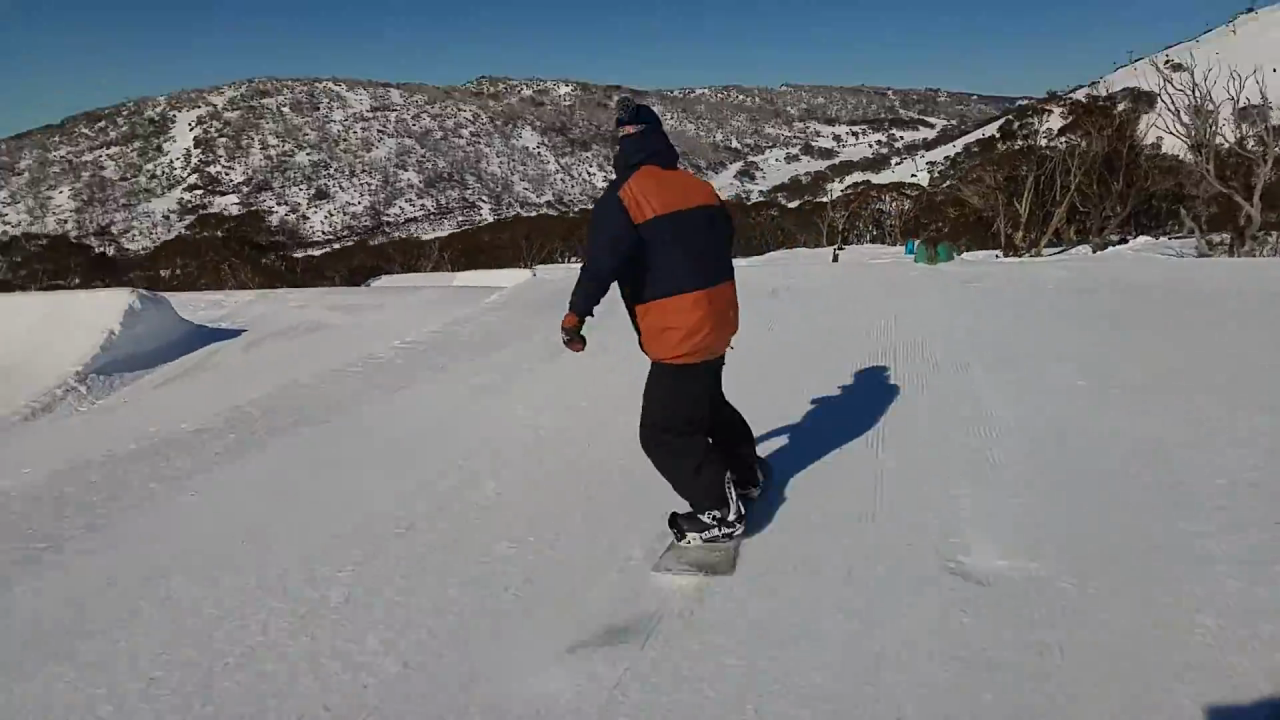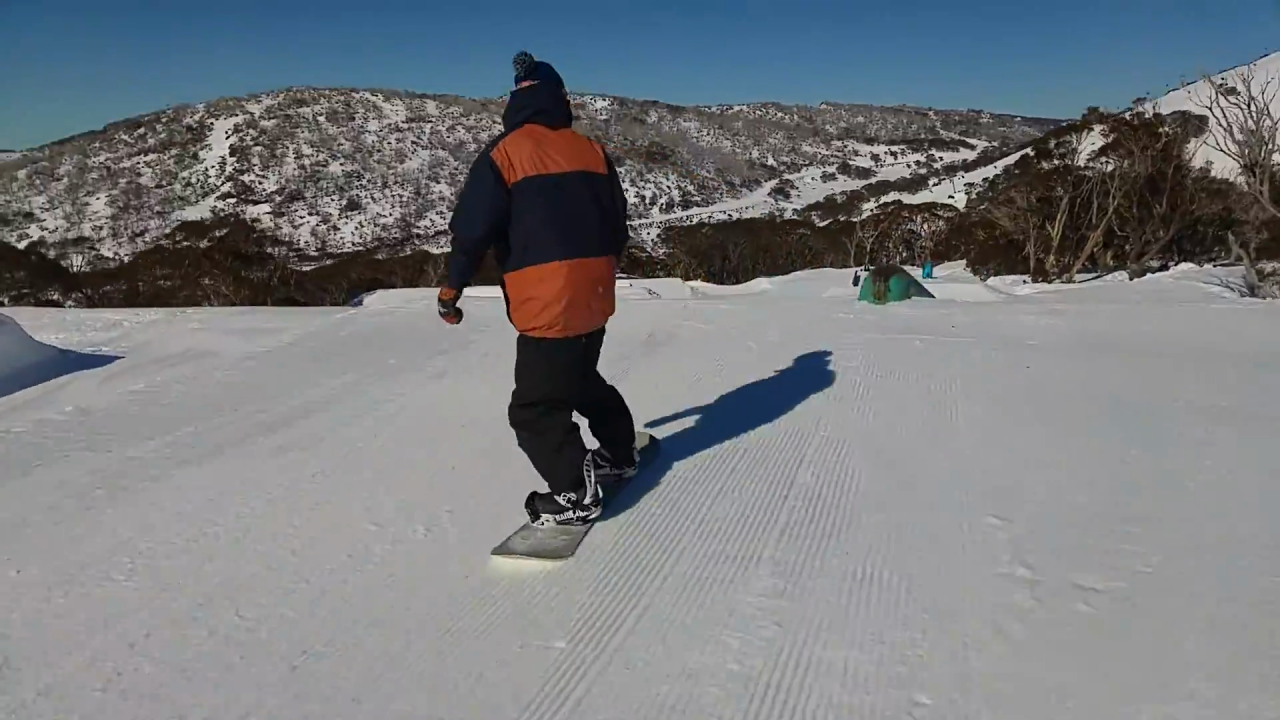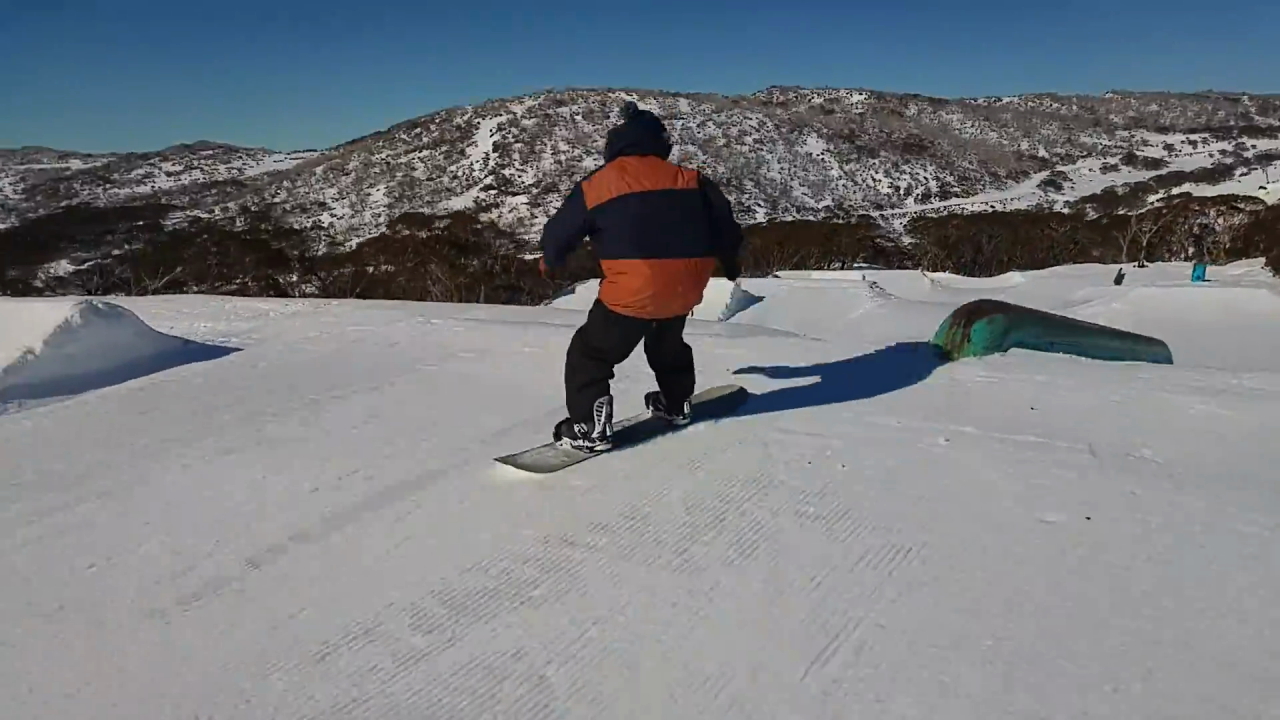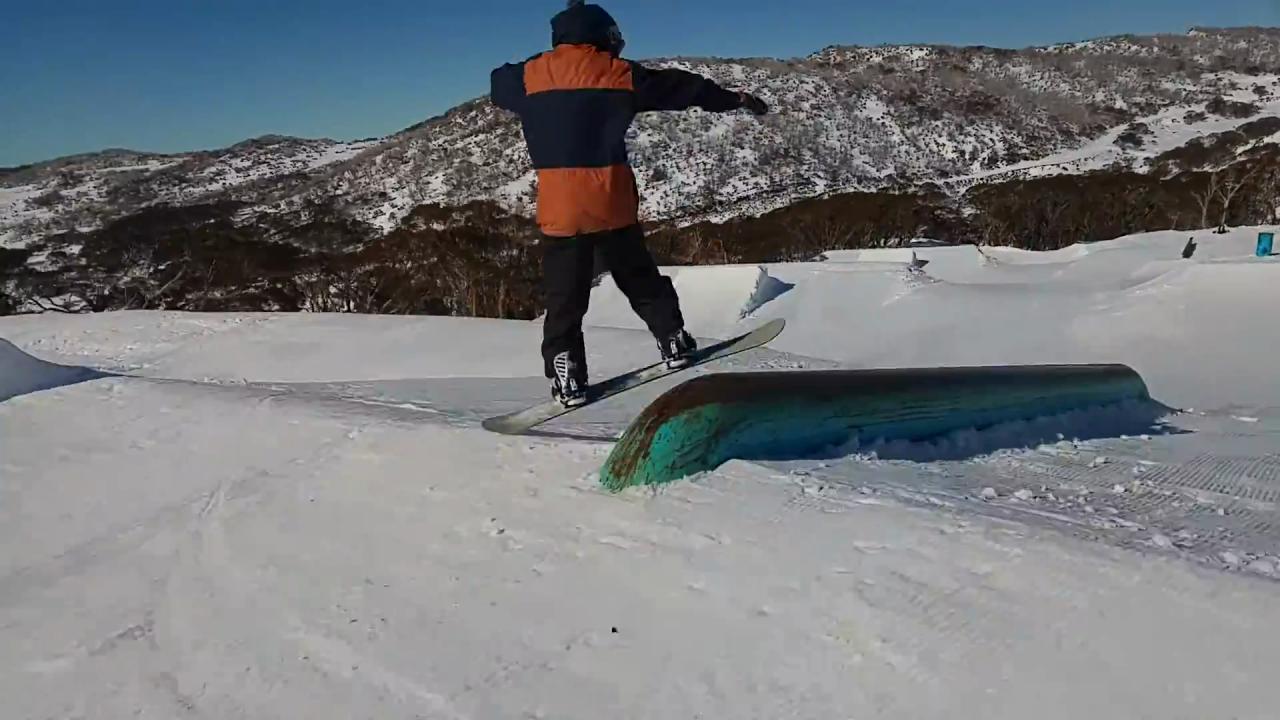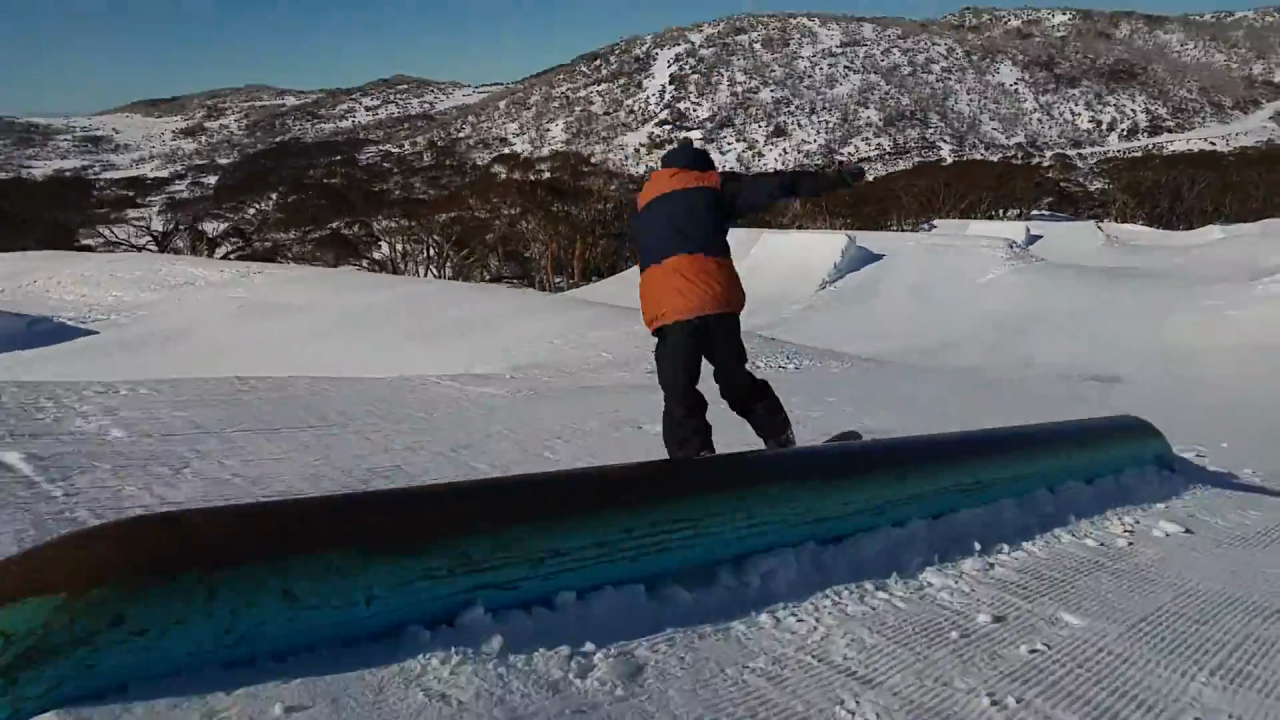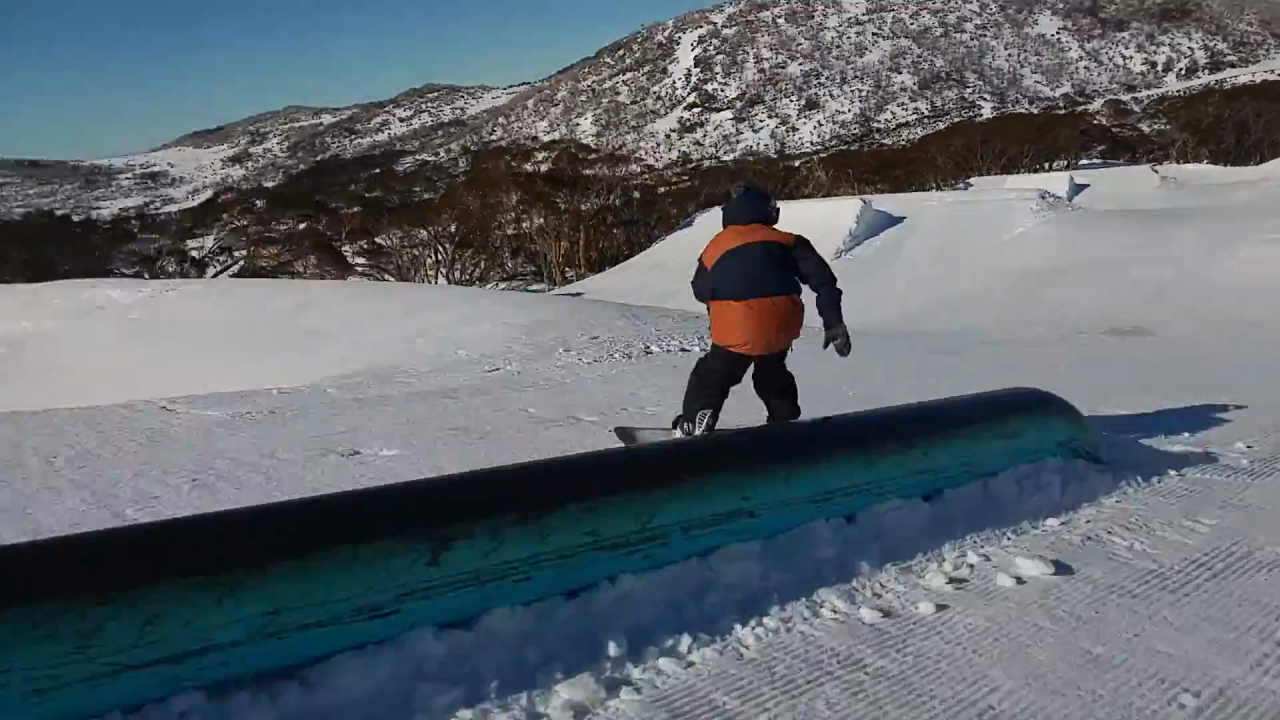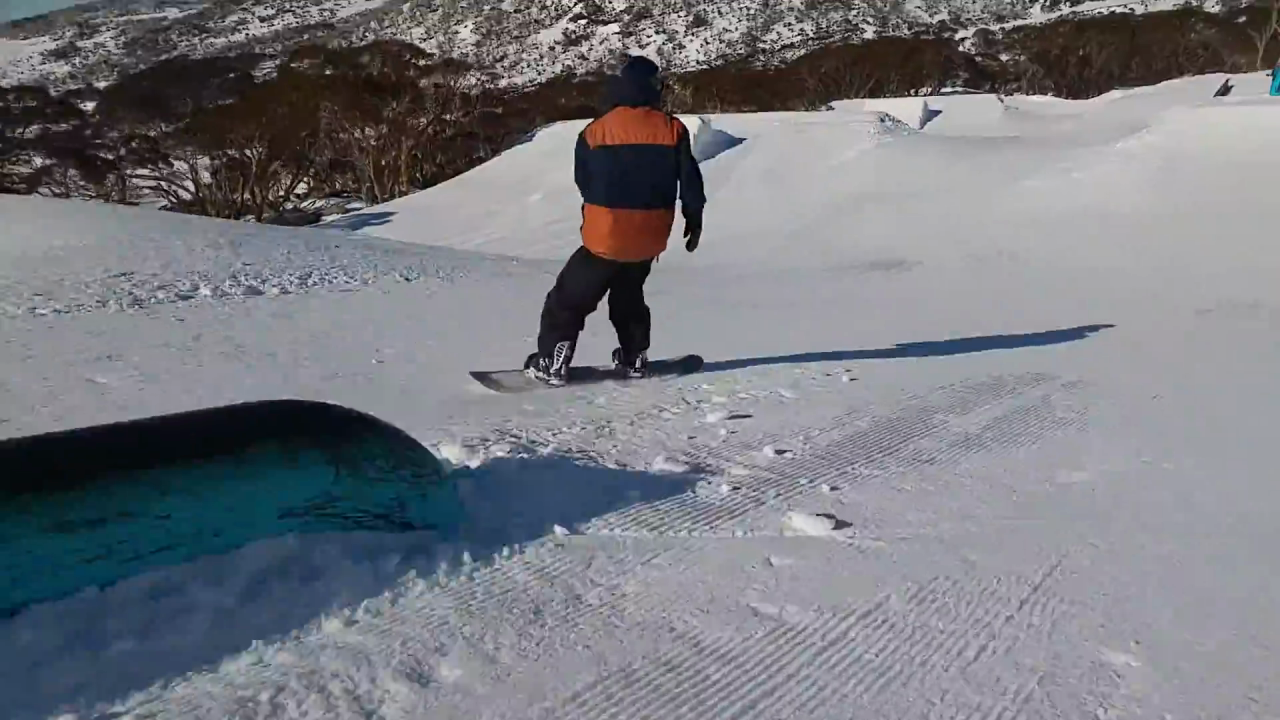
dt=0.5s
person 1, frame 1
left shoulder: (626, 194)
right shoulder: (699, 187)
left elbow: (602, 263)
left wrist: (575, 315)
left hip: (679, 332)
right hip: (718, 320)
left knee: (668, 432)
right knee: (707, 403)
left ankle: (719, 512)
right ankle: (742, 475)
person 1, frame 2
left shoulder: (503, 154)
right shoulder: (593, 151)
left elbow: (473, 228)
right elbow: (616, 224)
left wrist: (452, 285)
left hip: (546, 302)
right hip: (594, 295)
left knee: (535, 409)
right knee: (582, 380)
left ankle: (575, 494)
right ankle: (621, 451)
person 1, frame 3
left shoulder: (596, 185)
right shoulder: (688, 177)
left elbow: (556, 237)
right elbow: (723, 224)
left wrist: (549, 261)
right wrist: (729, 260)
left hip: (632, 288)
right hip: (686, 285)
left knee: (589, 355)
right knee: (667, 344)
left ankle: (589, 427)
right ankle: (677, 402)
person 1, frame 4
left shoulder: (531, 73)
right shoulder: (619, 73)
left elbow: (501, 86)
right elbow: (683, 86)
right wrist: (737, 98)
left hip: (559, 205)
right hip: (611, 199)
left knee: (563, 297)
right knee: (638, 275)
left ankle: (568, 380)
right ankle: (673, 342)
person 1, frame 5
left shoulder: (647, 194)
right shoulder: (714, 184)
right elbow: (766, 186)
right wrist: (821, 184)
left hip: (667, 303)
right hip: (713, 296)
left knee: (680, 397)
right knee: (734, 378)
left ankle: (695, 462)
right ankle: (782, 443)
person 1, frame 6
left shoulder: (713, 248)
right shoulder: (785, 240)
left elbow: (702, 291)
right elbow: (821, 278)
right wrist: (834, 323)
left hip: (736, 329)
right hip: (781, 324)
left knee: (711, 377)
right knee: (772, 374)
left ankle: (693, 429)
right ankle: (785, 424)
person 1, frame 7
left shoulder: (596, 130)
right shoulder: (671, 128)
left elbow: (585, 180)
right elbow: (690, 178)
right wrist: (693, 219)
left hip: (606, 233)
right hip: (650, 236)
left knee: (569, 299)
right knee: (628, 297)
left ankle: (552, 363)
right ankle: (633, 357)
